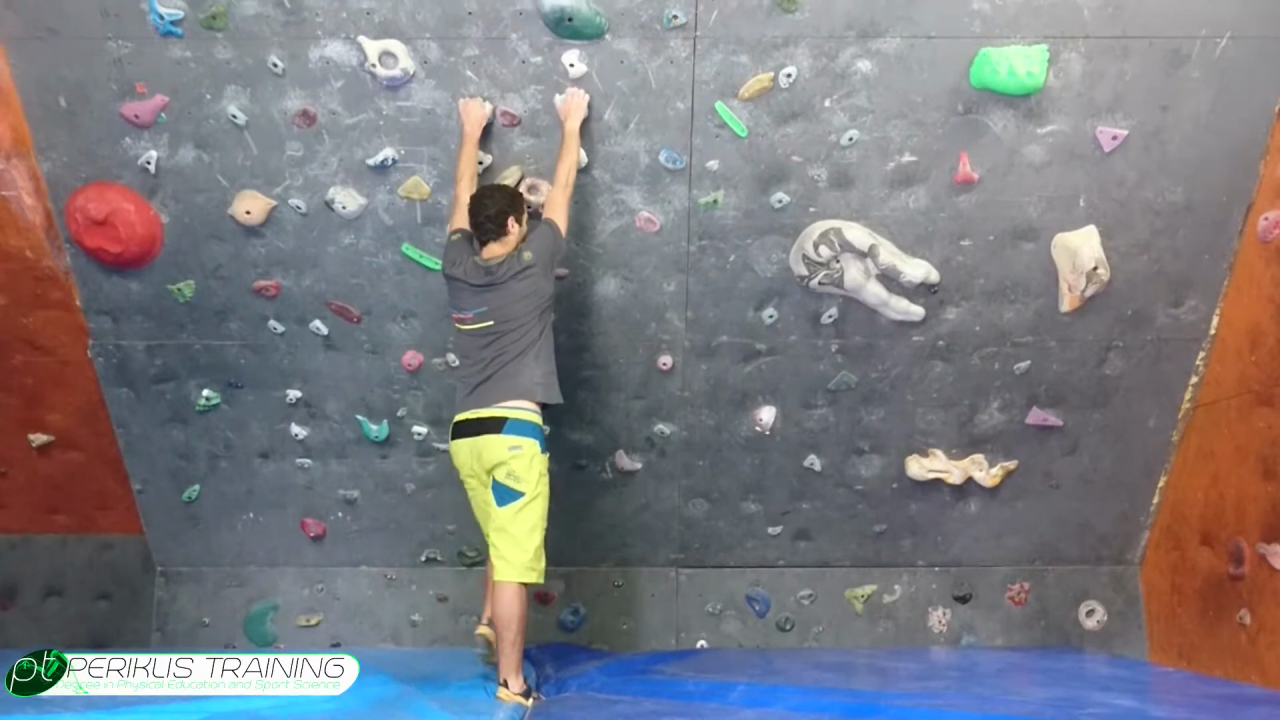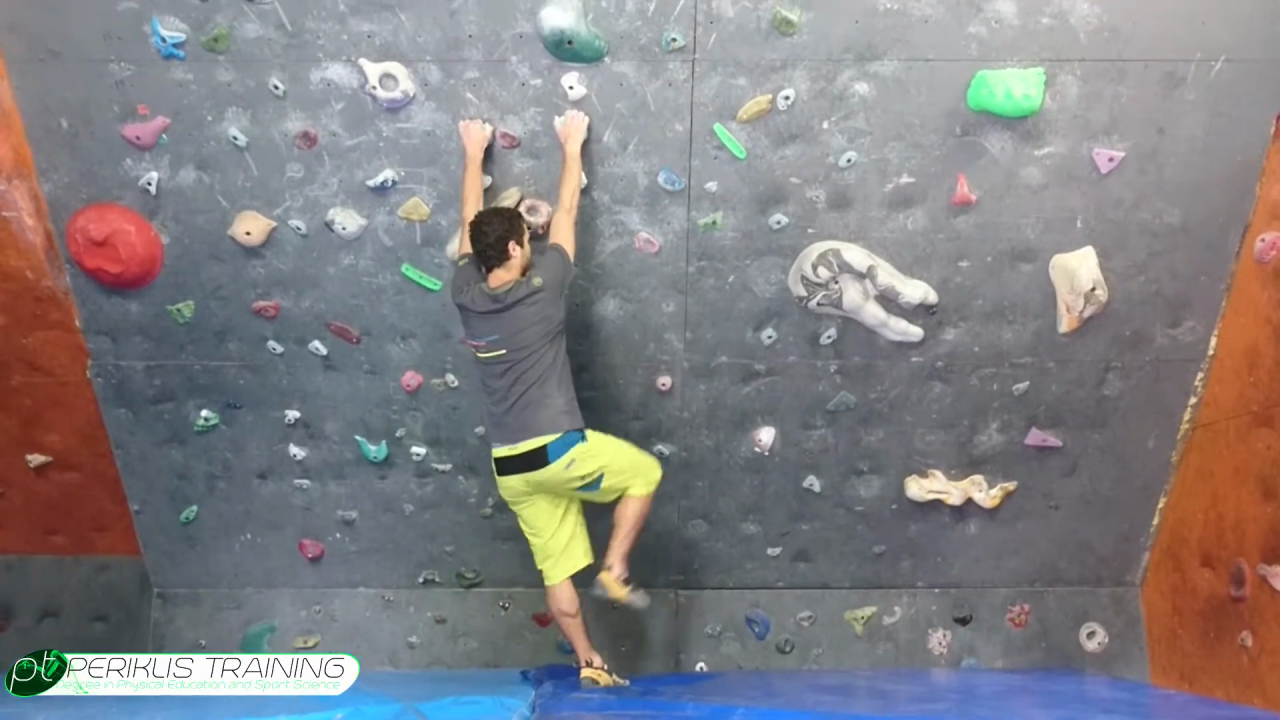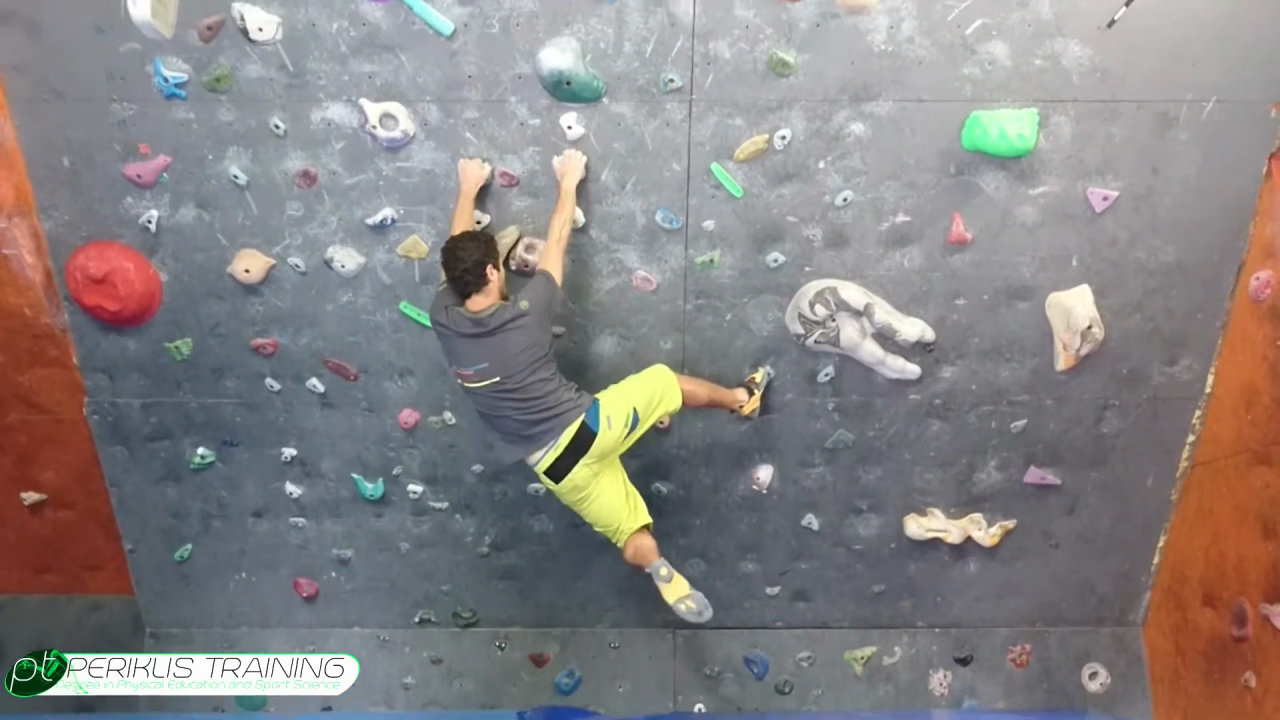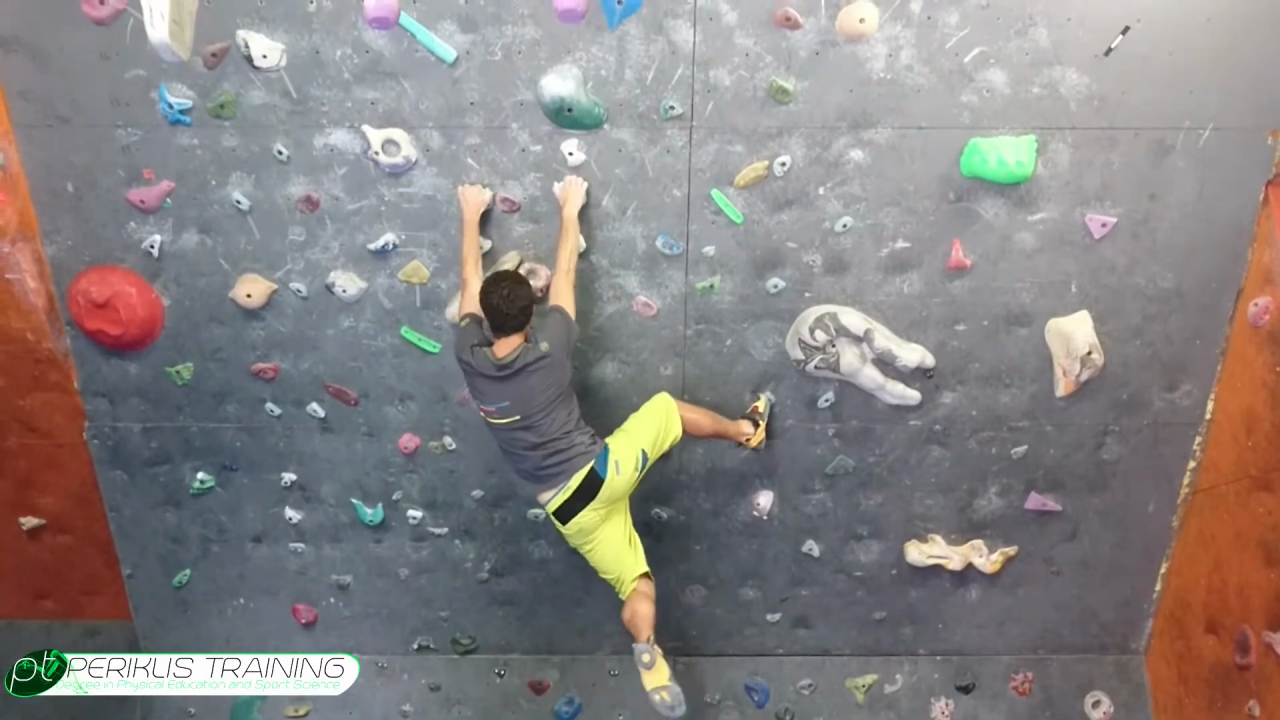
dt=1s
person 1, frame 1
left shoulder: (456, 267)
right shoulder: (533, 264)
left elbow: (464, 198)
right elbow: (561, 192)
left wrist: (472, 130)
right wrist: (571, 125)
left hip: (465, 432)
right hip: (514, 431)
left knee: (505, 547)
right knee: (514, 562)
left ankle: (488, 628)
right ankle: (511, 683)
person 1, frame 2
left shoulder: (466, 294)
right shoulder: (542, 289)
left elbow: (471, 224)
right elbow: (566, 214)
left wrist: (474, 153)
right wrist: (572, 147)
left hip: (508, 464)
right hip: (557, 448)
left knee: (559, 565)
right knee: (644, 474)
left ankle: (590, 662)
right ankle: (615, 571)
person 1, frame 3
left shoulder: (444, 320)
right shoulder: (526, 312)
left elbow: (459, 254)
right elbow: (556, 244)
left wrist: (468, 188)
right wrist: (568, 182)
left hip: (556, 467)
right hip: (588, 426)
left knee: (629, 531)
right knee: (665, 380)
left ankle: (656, 566)
right ankle: (740, 397)
person 1, frame 4
left shoulder: (470, 358)
right shoulder: (548, 351)
left elbow: (470, 281)
right elbow: (563, 276)
left wrist: (471, 215)
right wrist: (570, 208)
left hip: (568, 508)
right hip: (603, 471)
left knee: (636, 586)
right knee: (667, 407)
left ankle: (649, 654)
right ankle: (745, 429)
